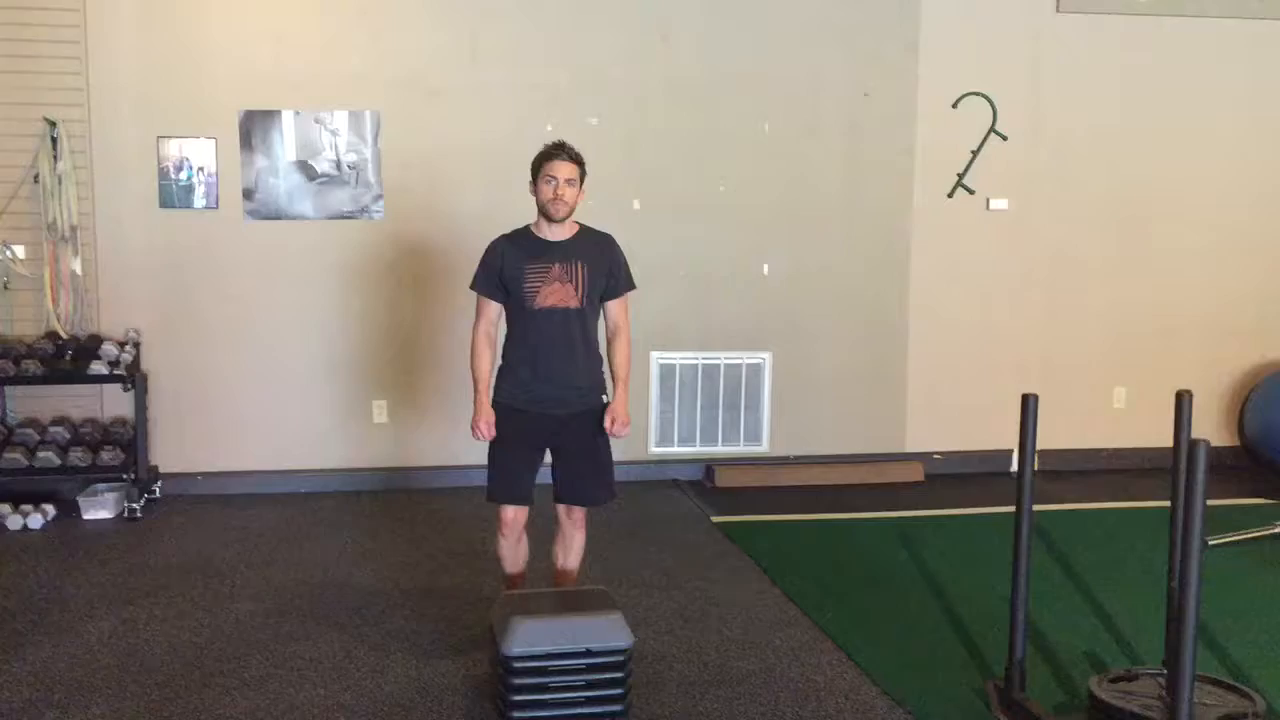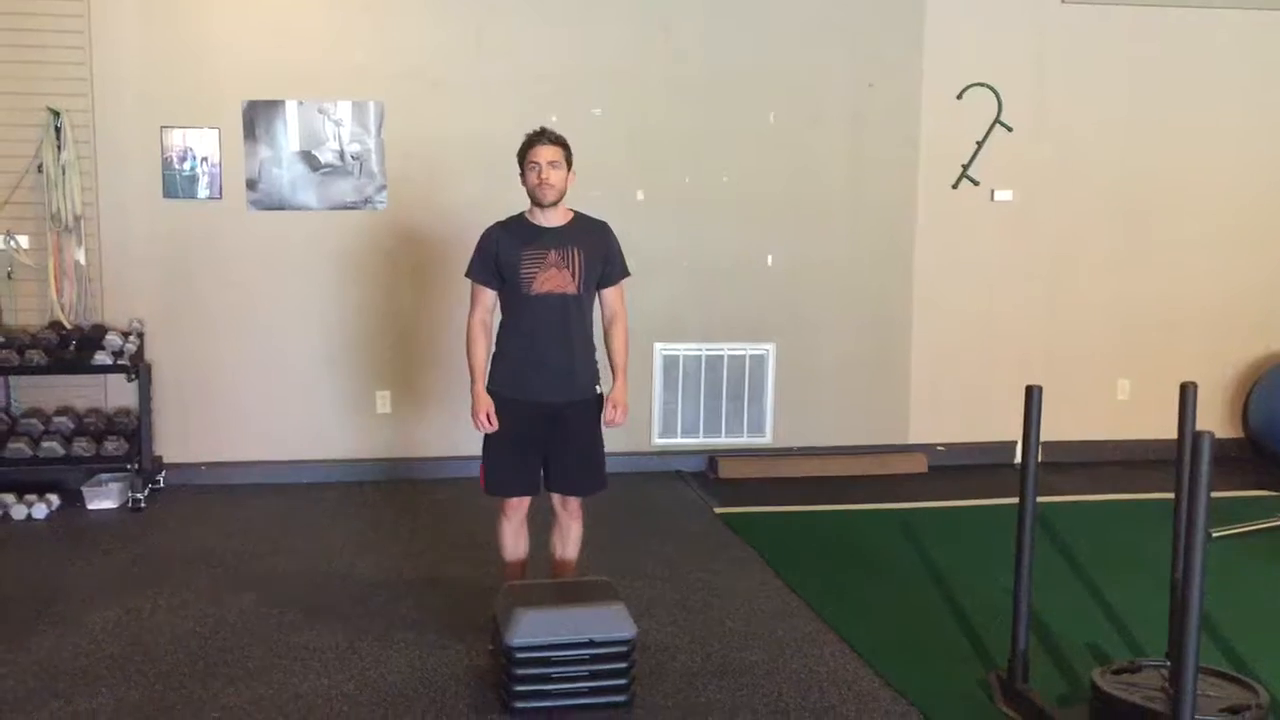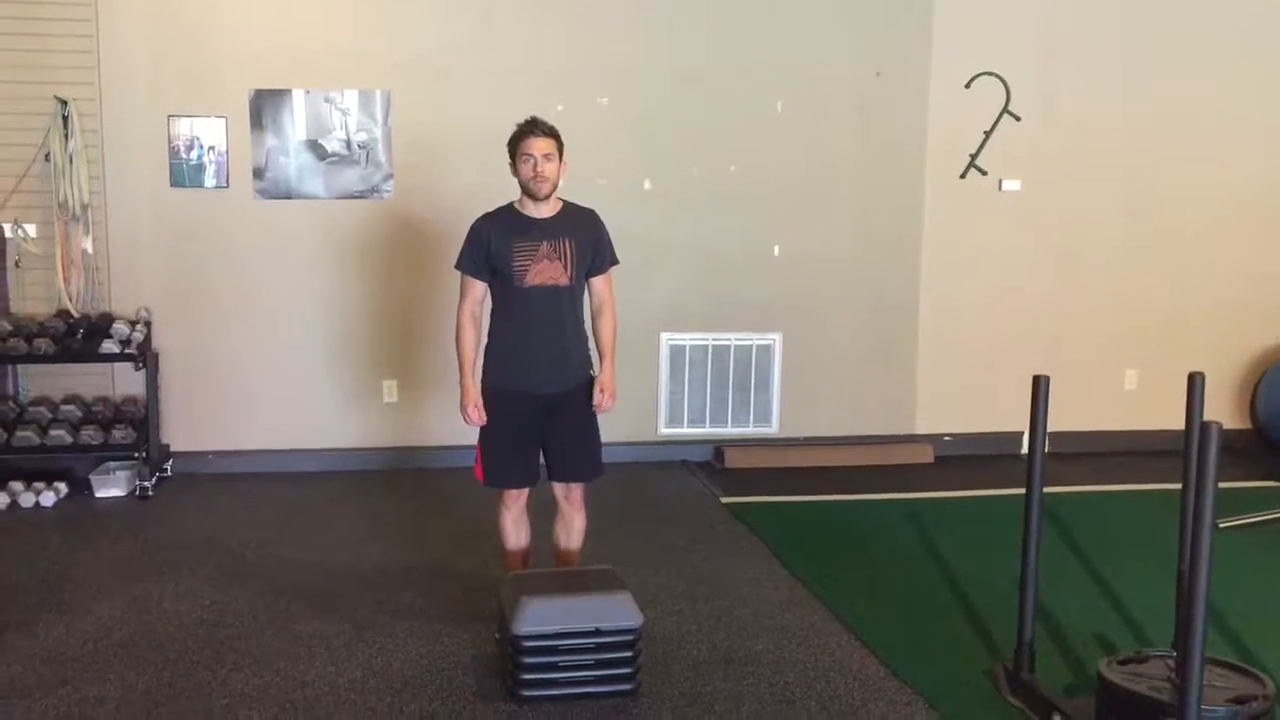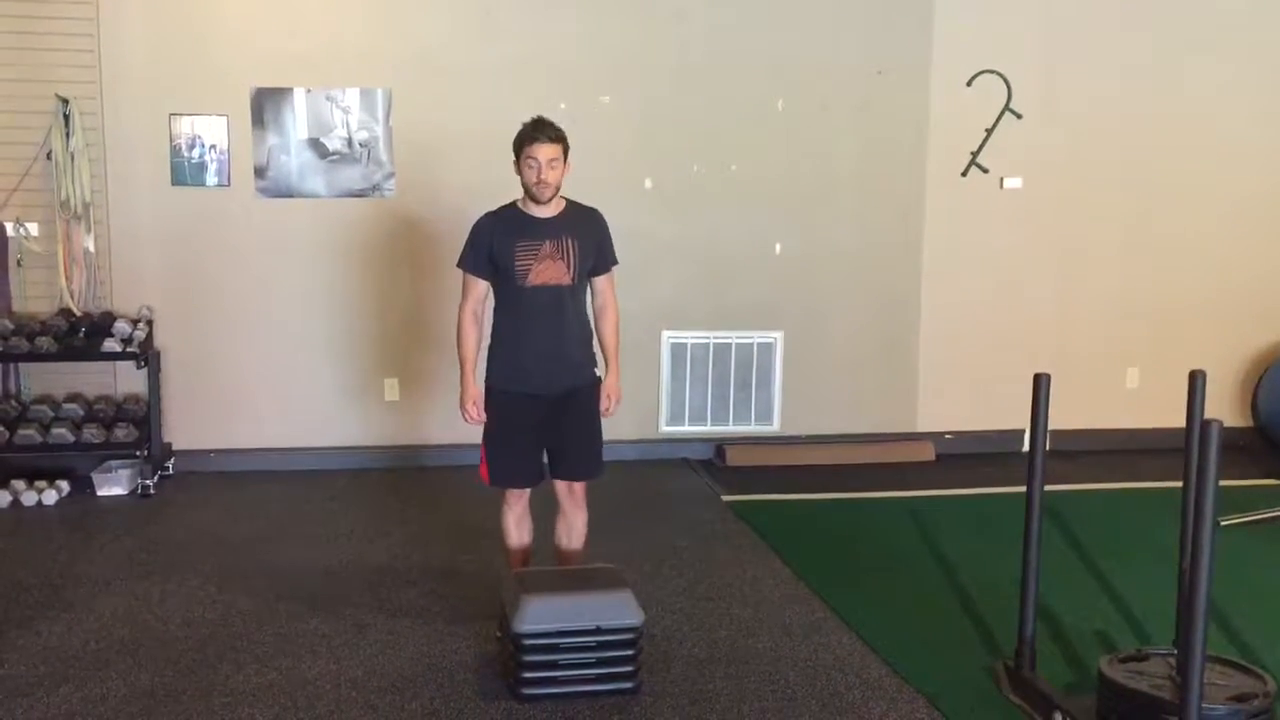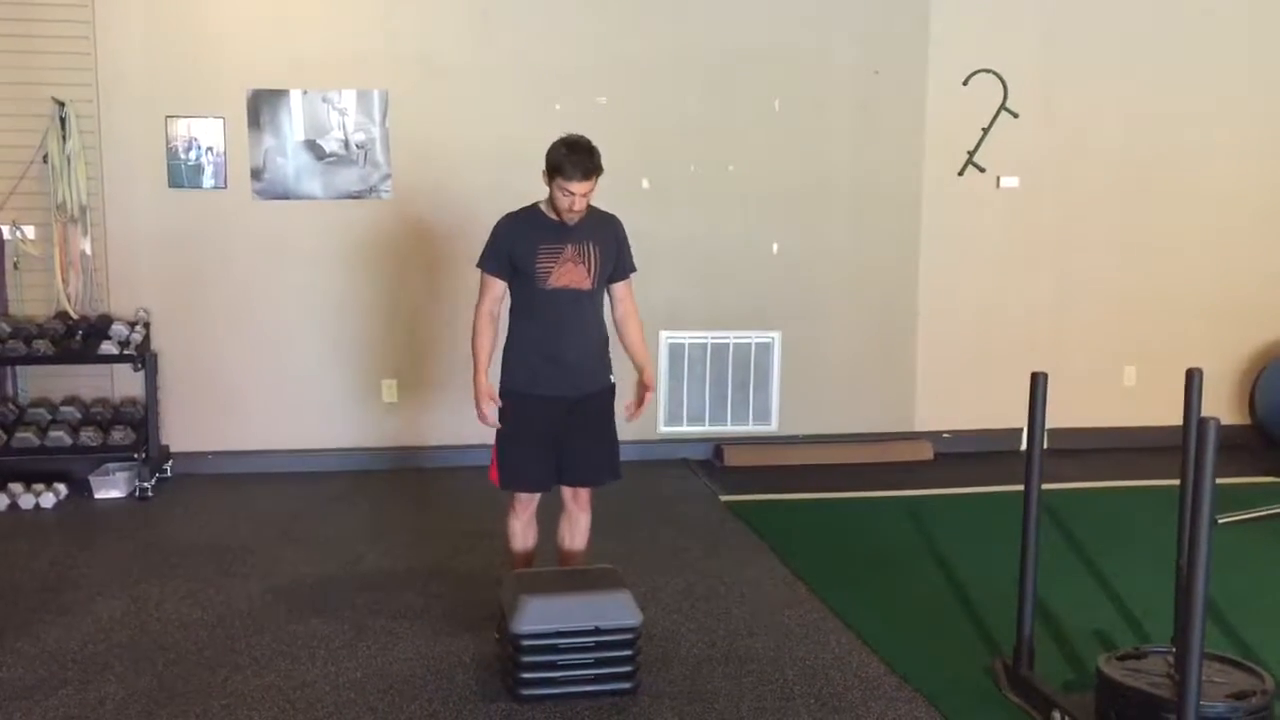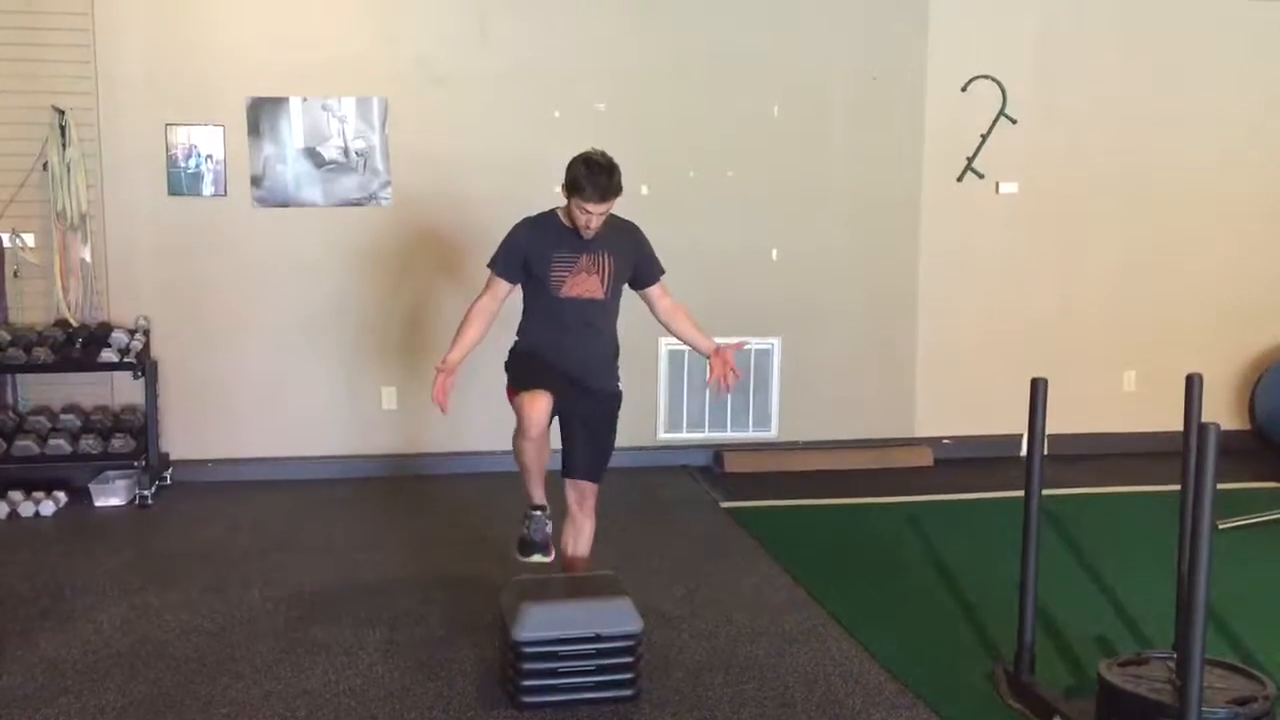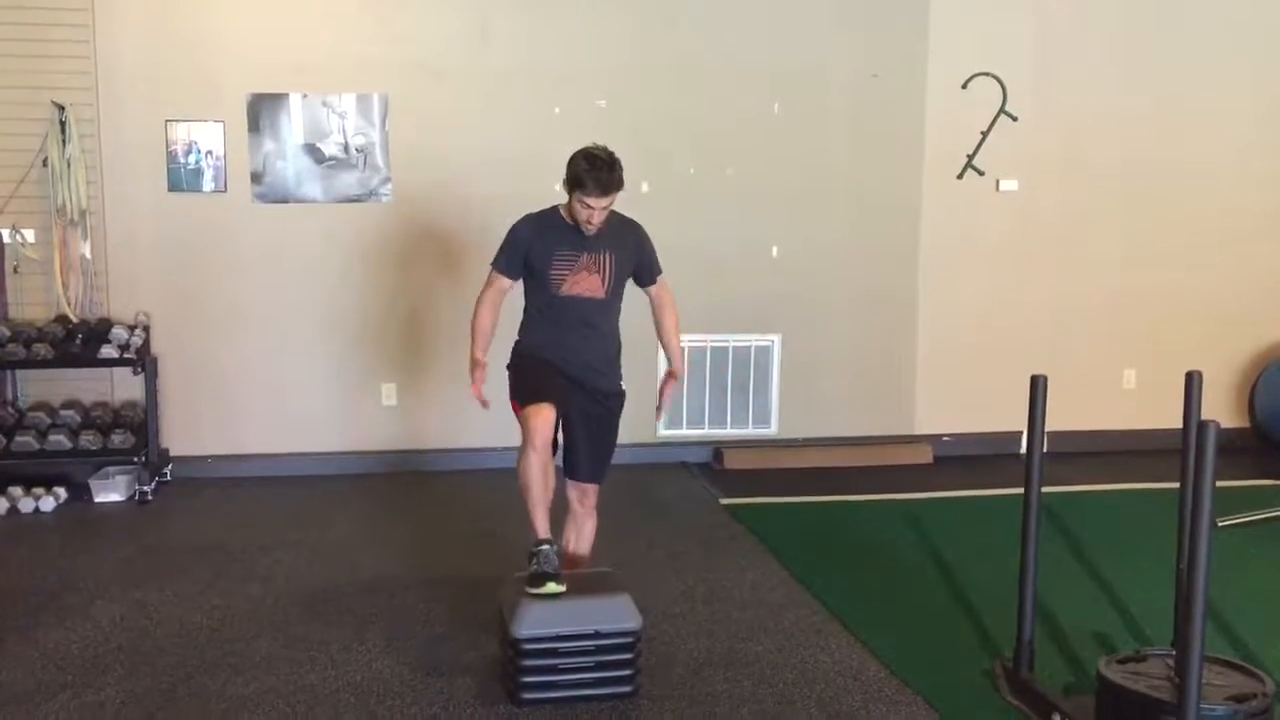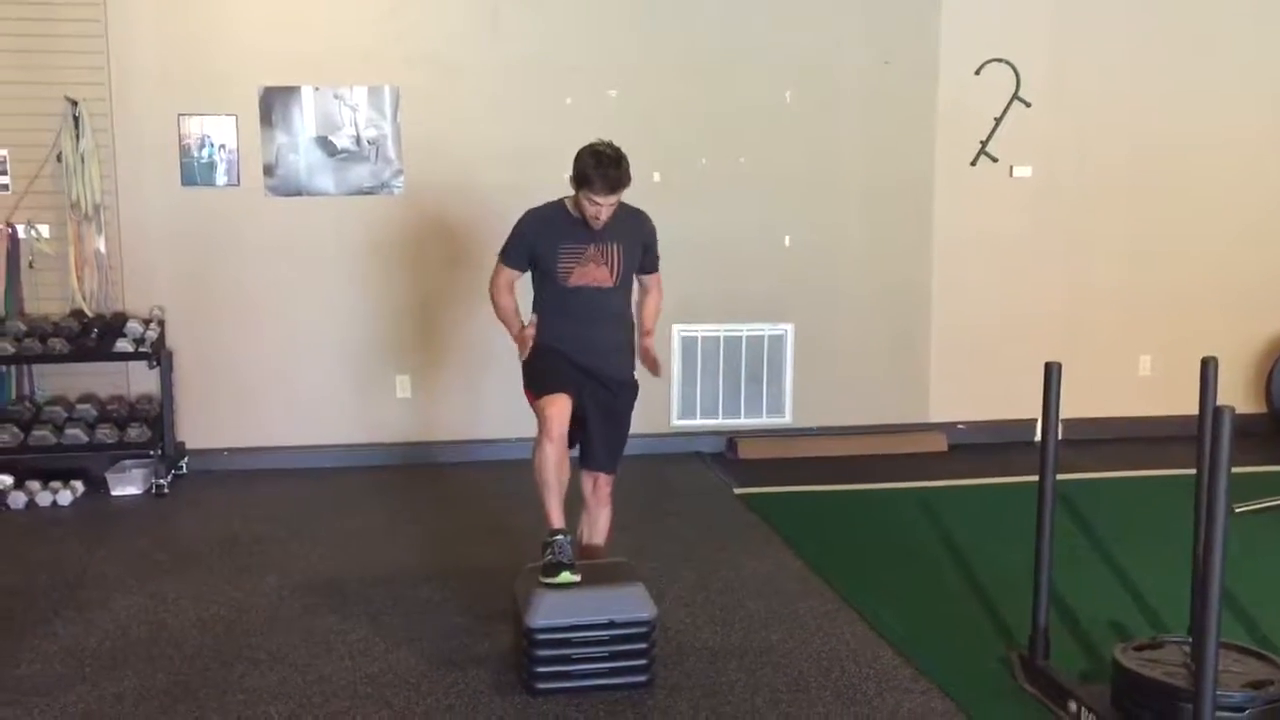
dt=0.5s
person 1, frame 1
left shoulder: (603, 250)
right shoulder: (504, 251)
left elbow: (618, 328)
right elbow: (484, 329)
left wrist: (620, 395)
right wrist: (481, 398)
left hip: (582, 407)
right hip: (518, 406)
left knee: (574, 515)
right knee: (511, 518)
person 1, frame 2
left shoulder: (597, 236)
right shoulder: (499, 238)
left elbow: (614, 314)
right elbow: (480, 318)
left wrist: (620, 383)
right wrist: (479, 389)
left hip: (577, 396)
right hip: (513, 397)
left knee: (570, 504)
right knee: (514, 505)
person 1, frame 3
left shoulder: (586, 225)
right shoulder: (489, 229)
left elbow: (602, 301)
right elbow: (469, 311)
left wrist: (606, 368)
right wrist: (467, 383)
left hip: (571, 385)
right hip: (508, 388)
left knee: (572, 495)
right knee: (513, 495)
person 1, frame 4
left shoulder: (590, 224)
right shoulder: (492, 228)
left elbow: (604, 301)
right elbow: (471, 308)
left wrist: (612, 371)
right wrist: (468, 380)
left hip: (576, 385)
right hip: (511, 388)
left knee: (573, 492)
right knee: (516, 494)
person 1, frame 5
left shoulder: (609, 230)
right shoulder: (513, 230)
left elbow: (622, 305)
right elbow: (488, 308)
left wrist: (644, 371)
right wrist: (481, 378)
left hip: (590, 388)
right hip: (526, 389)
left knee: (579, 495)
right knee: (524, 499)
person 1, frame 6
left shoulder: (628, 238)
right shoulder: (530, 234)
left elbow: (662, 302)
right elbow: (490, 301)
left wrist: (711, 350)
right wrist: (451, 361)
left hip: (598, 380)
right hip: (537, 360)
left knee: (583, 496)
right knee: (535, 412)
right ankle: (537, 512)
person 1, frame 7
left shoulder: (630, 236)
right shoulder: (532, 230)
left elbow: (659, 298)
right elbow: (493, 292)
left wrist: (675, 364)
right wrist: (478, 358)
left hip: (600, 375)
right hip: (539, 359)
left knee: (584, 495)
right knee: (539, 430)
left ankle: (574, 584)
right ankle: (542, 549)
person 1, frame 8
left shoulder: (639, 226)
right shoulder: (538, 224)
left elbow: (651, 286)
right elbow: (501, 282)
left wrist: (645, 336)
right wrist: (519, 331)
left hip: (613, 366)
right hip: (553, 352)
left knee: (599, 484)
right knee: (556, 418)
right ankle: (556, 540)
